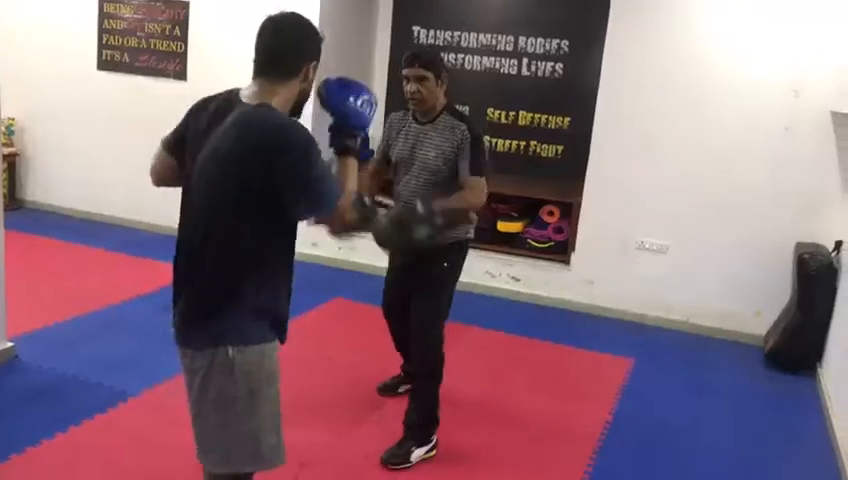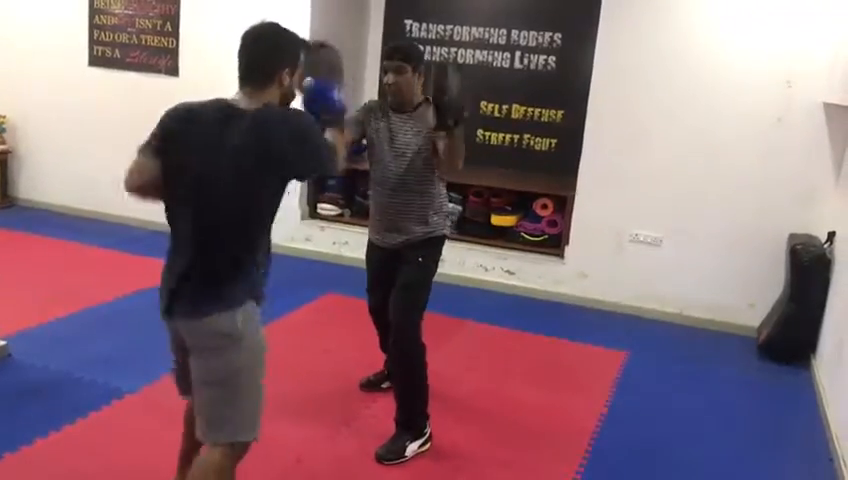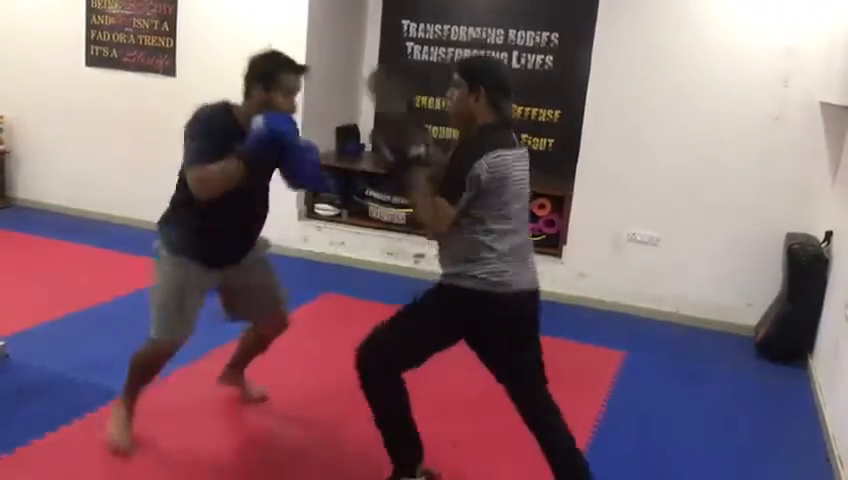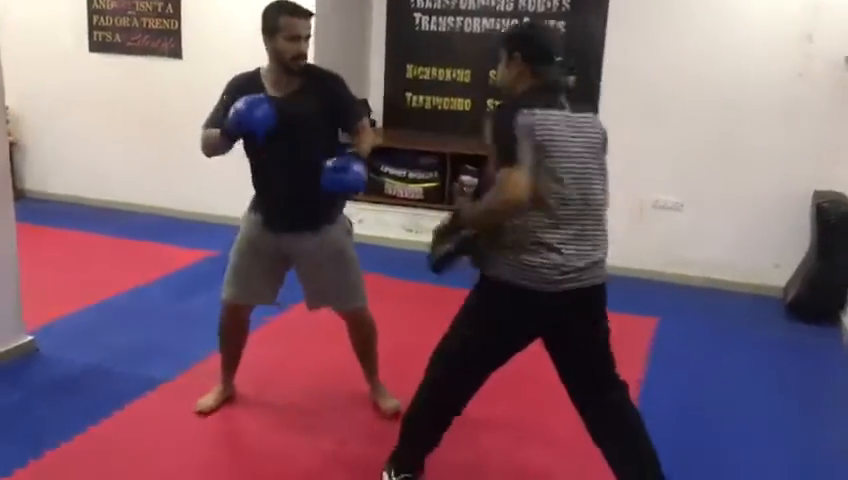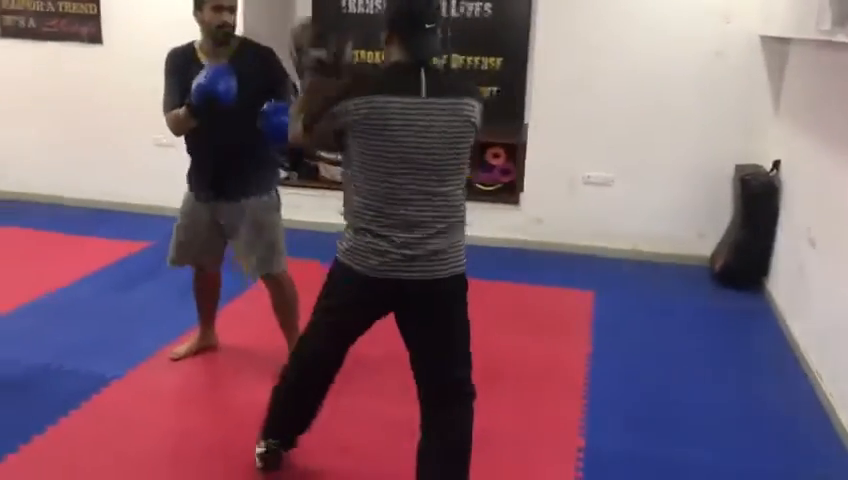
dt=1s
person 1, frame 1
left shoulder: (463, 131)
right shoulder: (396, 123)
left elbow: (476, 195)
right elbow: (377, 169)
left wrist: (429, 209)
right wrist: (359, 198)
left hip: (444, 245)
left knee: (426, 330)
right knee: (394, 309)
left ankle: (422, 433)
right ankle: (412, 373)
person 1, frame 2
left shoulder: (436, 117)
right shoulder: (372, 113)
left elbow: (451, 163)
left wrist: (452, 122)
left hip: (422, 238)
right hip: (381, 236)
left knee: (404, 324)
right knee: (379, 310)
left ankle: (414, 429)
right ankle: (394, 369)
person 1, frame 3
left shoulder: (473, 151)
right shoulder: (512, 146)
left elbow: (435, 223)
left wrist: (416, 175)
right wrist: (420, 169)
left hip: (469, 290)
right hip: (521, 292)
left knee: (375, 358)
right knee: (533, 395)
person 1, frame 4
left shoulder: (514, 115)
right shoulder: (590, 124)
left elbow: (513, 195)
left wrist: (464, 216)
left hip: (519, 282)
right hip: (585, 284)
left knee: (451, 372)
right knee: (603, 394)
person 1, frame 5
left shoulder: (359, 94)
right shoulder: (468, 101)
left elbow: (297, 132)
left hip: (364, 264)
right hip: (439, 272)
left knee: (314, 355)
right knee: (448, 394)
person 2, frame 1
left shoulder: (211, 110)
right shoulder: (286, 137)
left elbow: (162, 172)
right elbow: (341, 214)
right wrist: (349, 149)
left hip: (202, 307)
right hip: (235, 323)
person 2, frame 2
left shoulder: (186, 117)
right shoulder: (286, 128)
left elbow: (140, 180)
right elbow: (333, 159)
right wrist: (333, 120)
left hip: (182, 291)
right hip: (225, 303)
left knee: (204, 393)
right knee: (229, 440)
person 2, frame 3
right shoulder: (210, 121)
right elbow: (202, 187)
right wrist: (249, 155)
left hip: (241, 250)
right hip: (188, 250)
left knee: (274, 320)
right knee: (165, 343)
left ankle: (234, 372)
right ankle: (124, 410)
person 2, frame 4
left shoulder: (327, 85)
right shoulder: (243, 87)
left elbow: (364, 131)
right elbow: (208, 145)
left wrist: (355, 160)
right wrist: (229, 131)
left hip: (322, 223)
right hip: (265, 219)
left knee: (355, 310)
right knee: (233, 306)
left ankle: (376, 386)
right ankle: (226, 384)
person 2, frame 5
left shoulder: (260, 58)
right shoulder: (179, 60)
left elbow: (289, 105)
right elbow: (175, 124)
left wrist: (282, 119)
right wrist: (195, 107)
left hip: (253, 189)
right hip: (203, 186)
left knee: (274, 273)
right knee: (203, 266)
right ankle: (206, 334)
